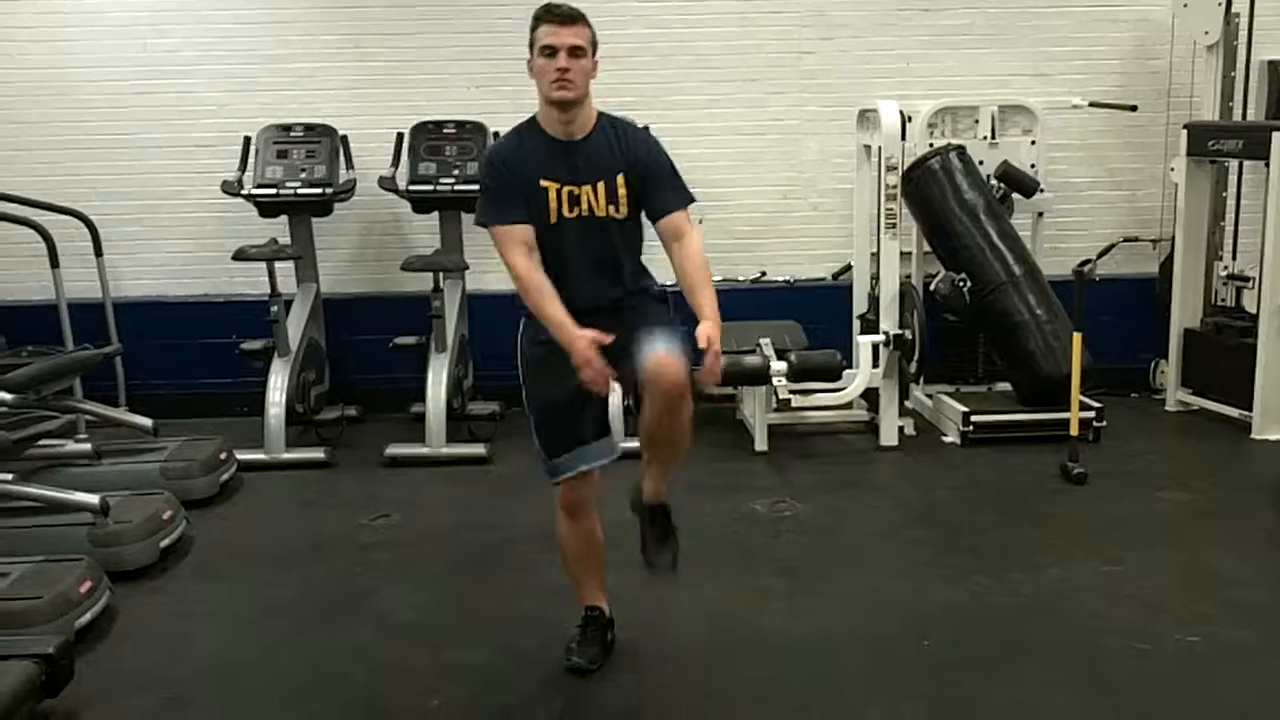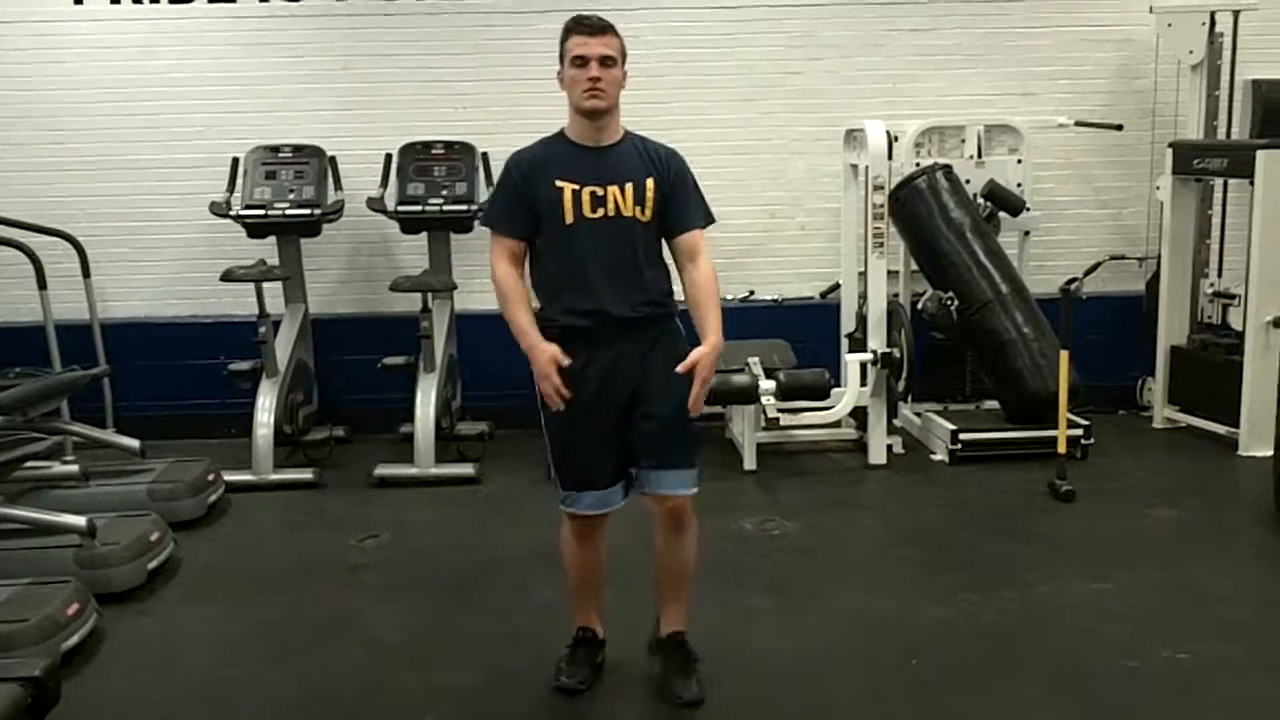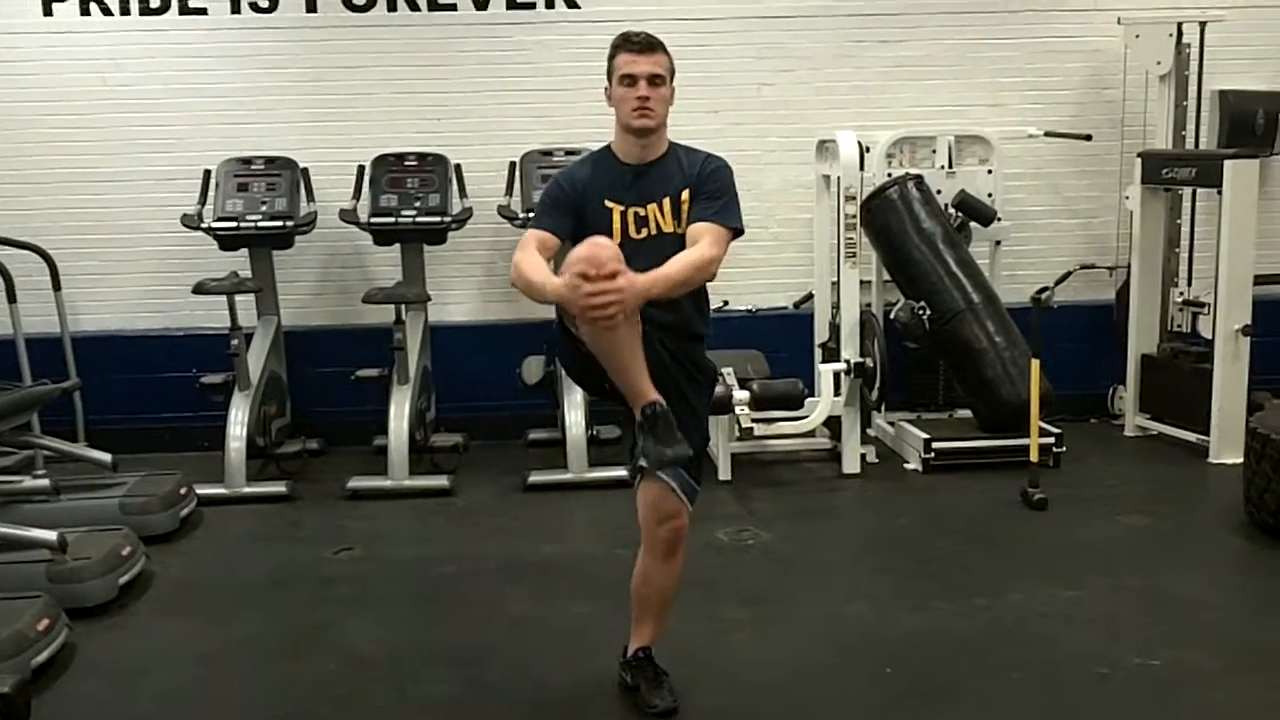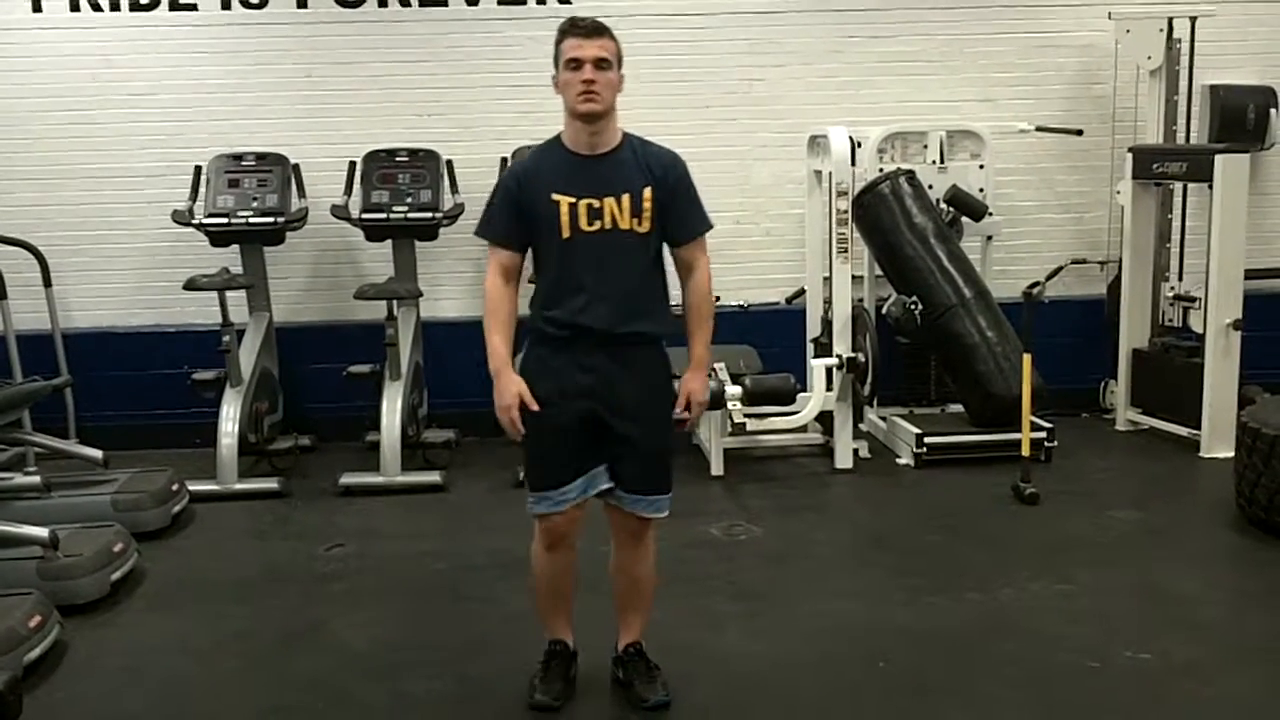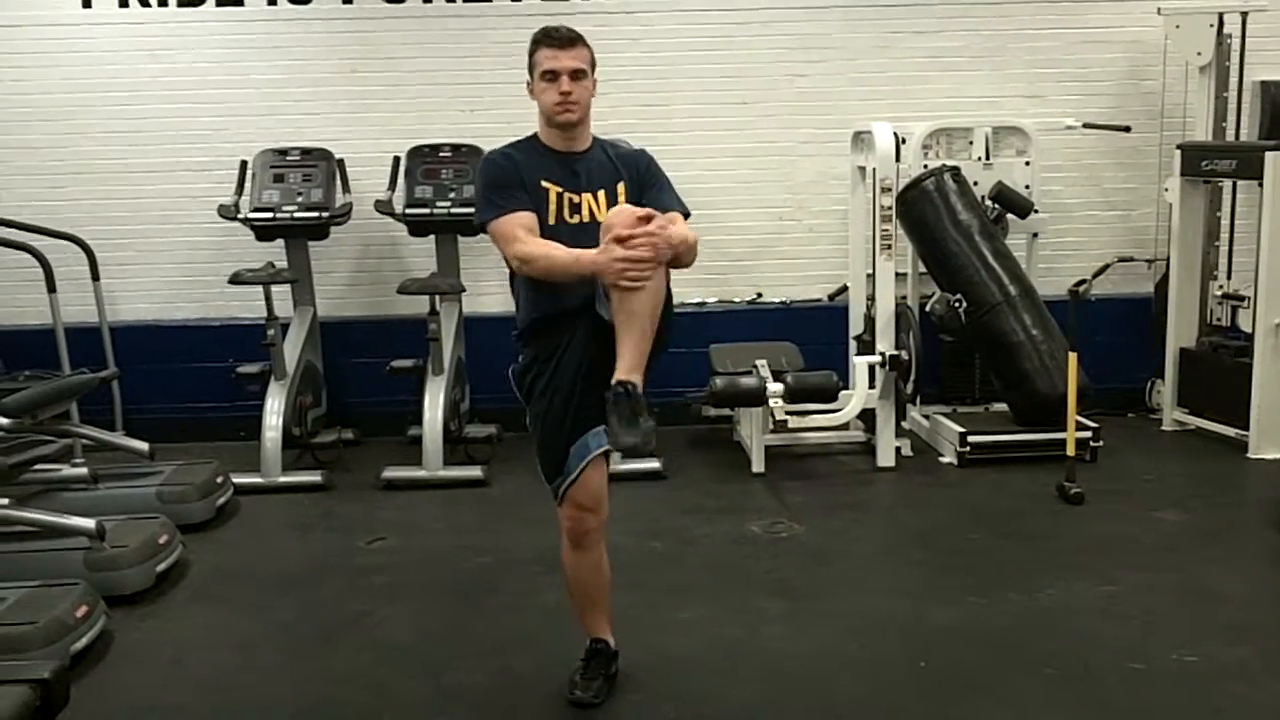
dt=1s
person 1, frame 1
left shoulder: (634, 145)
right shoulder: (507, 159)
left elbow: (681, 234)
right elbow: (521, 263)
left wrist: (709, 318)
right wrist: (570, 337)
left hip: (627, 317)
right hip: (555, 334)
left knee: (668, 376)
right knee: (573, 487)
left ankle: (653, 498)
right ankle: (595, 616)
person 1, frame 2
left shoulder: (661, 163)
right shoulder: (531, 168)
left elbow: (694, 256)
right elbow: (506, 263)
left wrist: (711, 338)
right wrist: (534, 342)
left hip: (657, 349)
right hip: (575, 358)
left knee: (672, 506)
right knee: (584, 512)
left ankle: (673, 639)
right ankle: (587, 636)
person 1, frame 3
left shoulder: (706, 173)
right shoulder: (578, 181)
left elbow: (707, 256)
right elbow: (524, 261)
left wrist: (640, 286)
right wrist: (565, 288)
left hip: (678, 355)
right hip: (600, 350)
left knee: (667, 521)
right knee: (594, 252)
left ankle: (639, 657)
right ankle: (652, 414)
person 1, frame 4
left shoulder: (661, 168)
right shoulder: (526, 177)
left elbow: (694, 269)
right elbow: (501, 278)
left wrist: (699, 364)
right wrist: (502, 370)
left hip: (638, 368)
right hip: (555, 371)
left knee: (636, 522)
right knee: (555, 527)
left ankle: (631, 651)
right ankle: (558, 650)
person 1, frame 5
left shoulder: (632, 165)
right shoulder: (505, 167)
left elbow: (685, 242)
right elbow: (523, 250)
left wrist: (664, 238)
right wrist: (598, 260)
left hip: (623, 327)
right hip: (553, 346)
left knee: (631, 224)
right knee: (580, 513)
left ankle: (628, 392)
right ankle: (600, 648)
